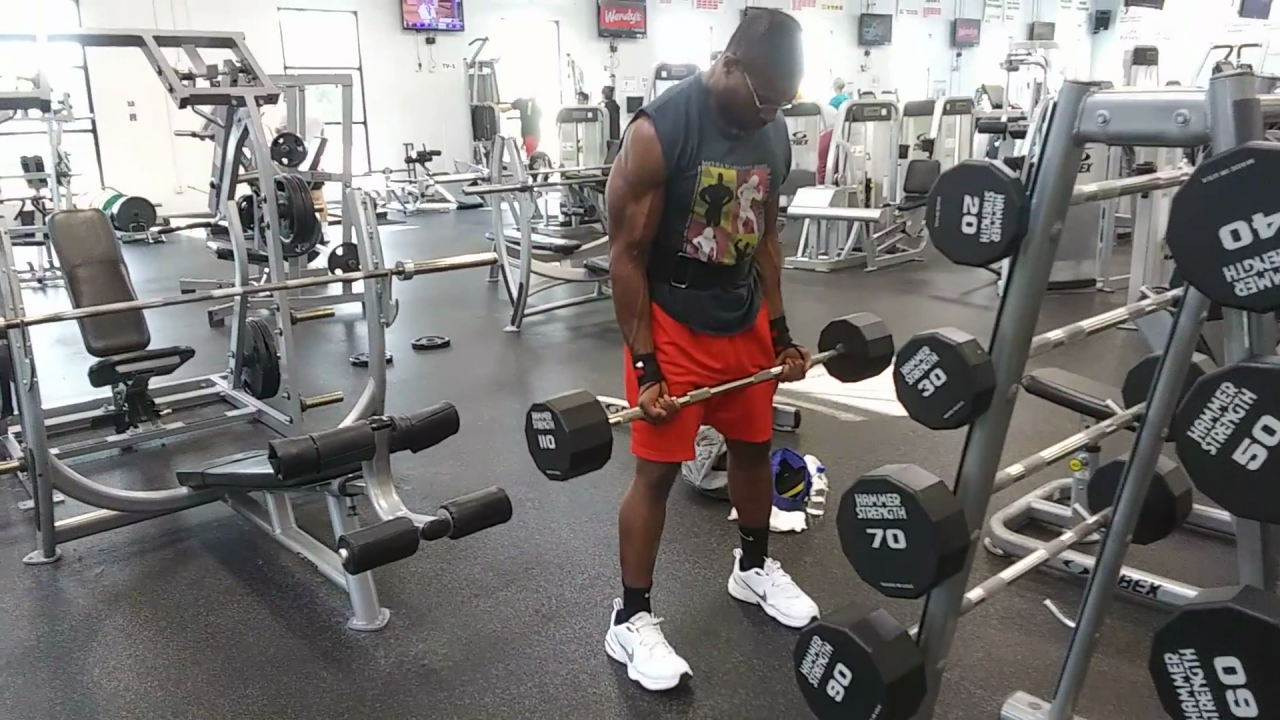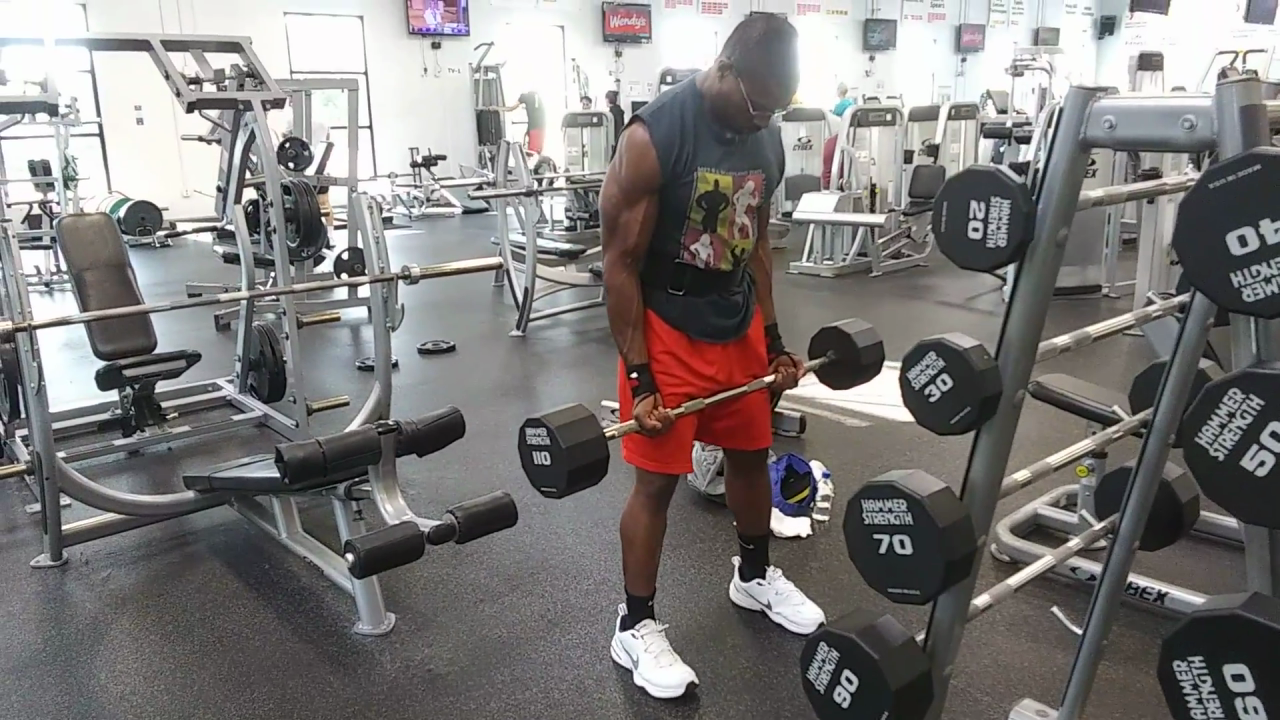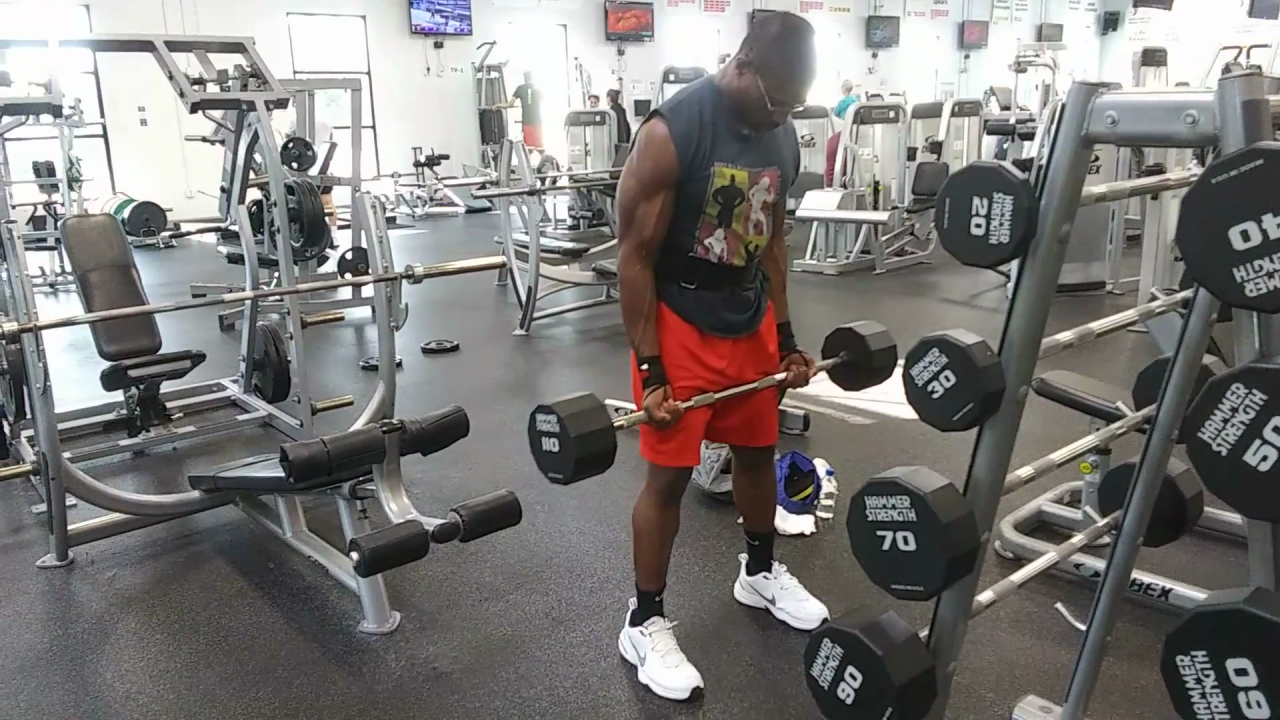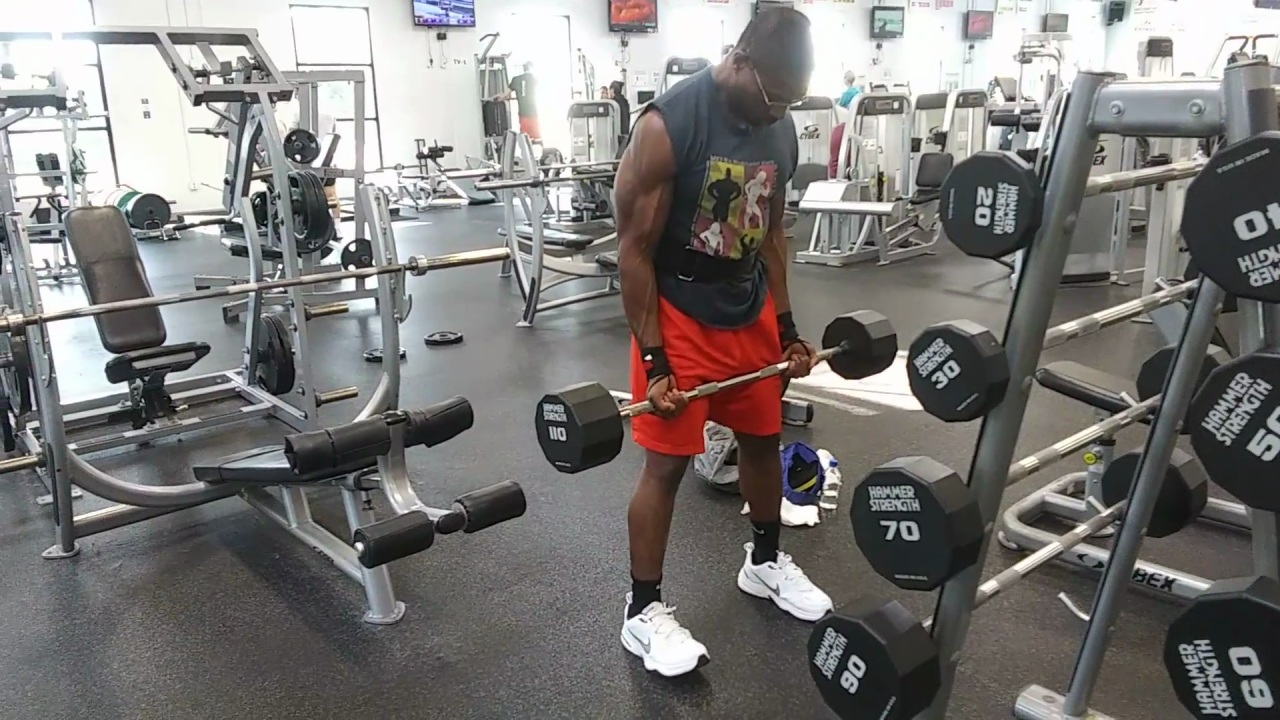
dt=0.4s
person 1, frame 1
left shoulder: (773, 135)
right shoulder: (658, 131)
right elbow: (627, 256)
left wrist: (780, 331)
right wrist: (645, 366)
left hip: (745, 320)
right hip: (672, 322)
left knee: (754, 446)
right knee: (657, 468)
left ankle: (753, 567)
right ankle: (630, 619)
person 1, frame 2
left shoulder: (766, 139)
right shoulder: (652, 137)
right elbow: (620, 265)
left wrist: (772, 339)
right wrist: (638, 378)
left hip: (739, 324)
right hip: (667, 331)
left knee: (752, 454)
right knee: (657, 480)
left ankle: (755, 575)
right ankle: (635, 626)
person 1, frame 3
left shoulder: (782, 137)
right shoulder: (671, 132)
right elbow: (634, 257)
left wrist: (786, 337)
right wrist: (650, 370)
left hip: (751, 321)
right hip: (679, 324)
left knee: (758, 451)
right knee: (669, 473)
left ankle: (759, 571)
right ankle: (645, 622)
person 1, frame 4
left shoulder: (779, 131)
right shoulder: (667, 126)
right elbow: (635, 251)
left wrist: (786, 328)
right wrist: (653, 361)
left hip: (750, 311)
right hip: (679, 315)
left knee: (763, 440)
right knee: (666, 463)
left ankle: (765, 561)
right ankle: (643, 611)
